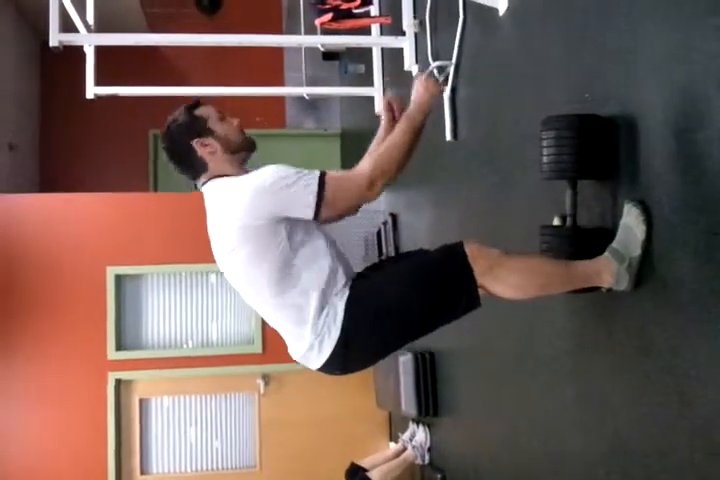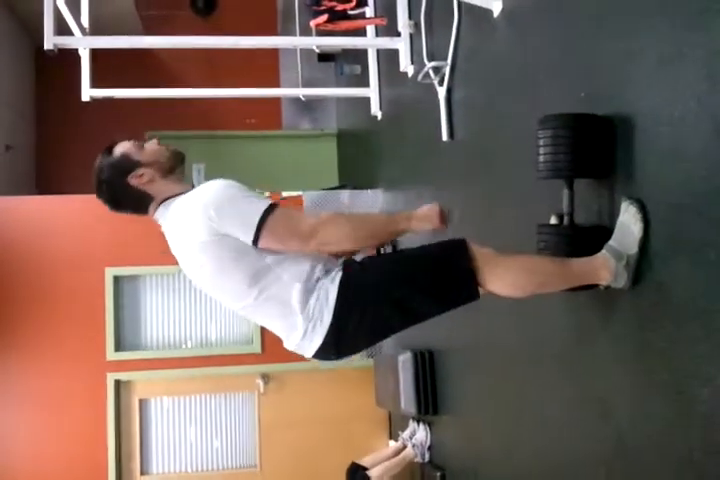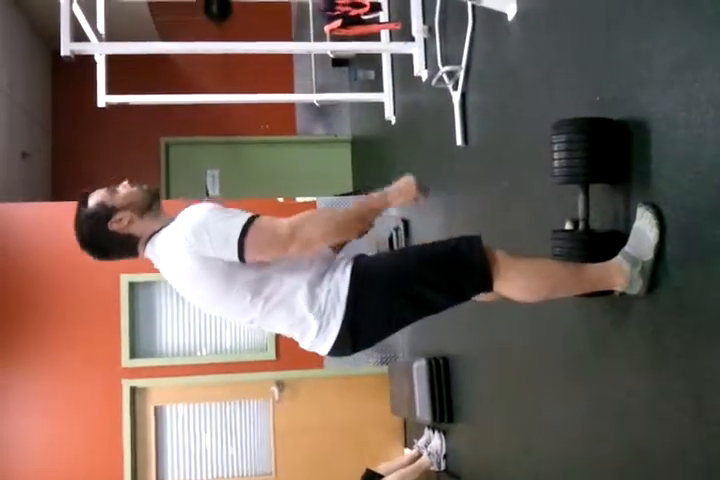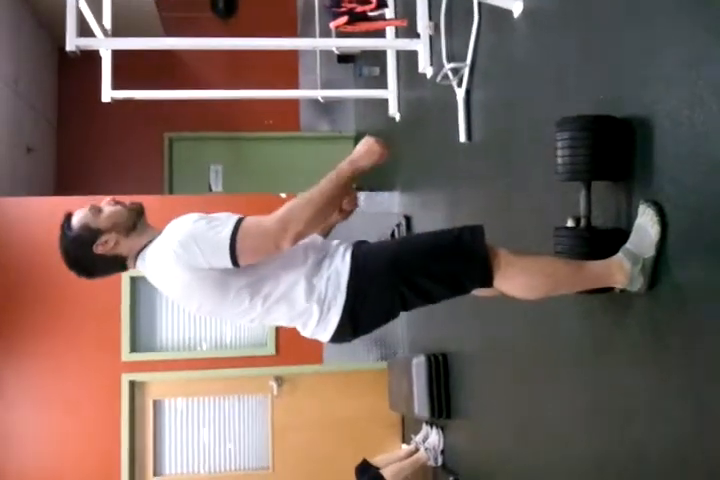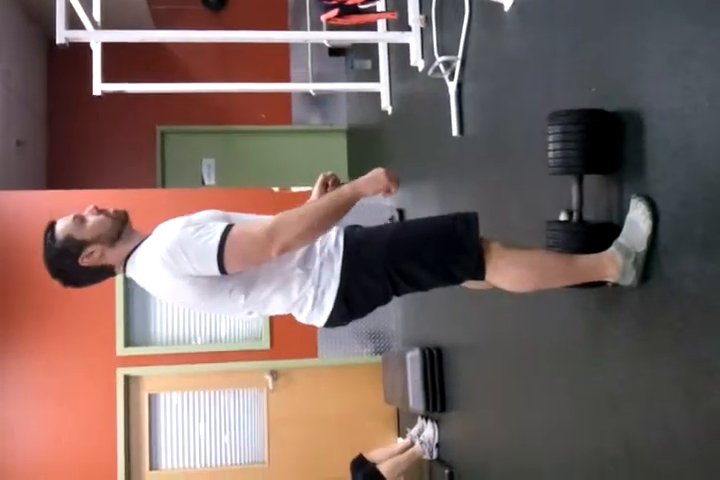
dt=0.3s
person 1, frame 1
left shoulder: (230, 203)
right shoulder: (261, 187)
left elbow: (345, 193)
right elbow: (365, 183)
left wrist: (388, 129)
right wrist: (420, 107)
left hip: (331, 337)
right hip: (346, 328)
left knee: (468, 265)
right knee: (481, 259)
left ankle: (587, 271)
right ankle: (609, 270)
person 1, frame 2
left shoulder: (184, 222)
right shoulder: (210, 200)
right elbow: (312, 233)
left wrist: (387, 223)
right wrist: (408, 219)
left hip: (321, 320)
right hip: (334, 314)
left knee: (465, 268)
right knee: (477, 261)
left ankle: (566, 274)
right ankle: (603, 268)
person 1, frame 3
left shoulder: (176, 258)
right shoulder: (191, 227)
right elbow: (293, 237)
left wrist: (341, 232)
right wrist: (386, 199)
left hip: (334, 318)
right hip: (349, 301)
left knee: (470, 274)
right knee: (492, 265)
left ankle: (582, 281)
right ankle: (619, 273)
person 1, frame 4
left shoulder: (171, 263)
right shoulder: (180, 240)
right elbow: (282, 231)
left wrist: (328, 215)
right wrist: (353, 163)
left hip: (335, 305)
right hip: (349, 288)
left knee: (474, 266)
right knee: (492, 260)
left ankle: (574, 277)
right ankle: (619, 270)
person 1, frame 5
left shoulder: (160, 261)
right shoulder: (170, 249)
right elbow: (276, 241)
left wrist: (317, 203)
right wrist: (358, 187)
left hip: (329, 288)
right hip: (341, 271)
left knee: (465, 257)
right knee: (485, 254)
left ankle: (572, 269)
right ankle: (612, 262)
